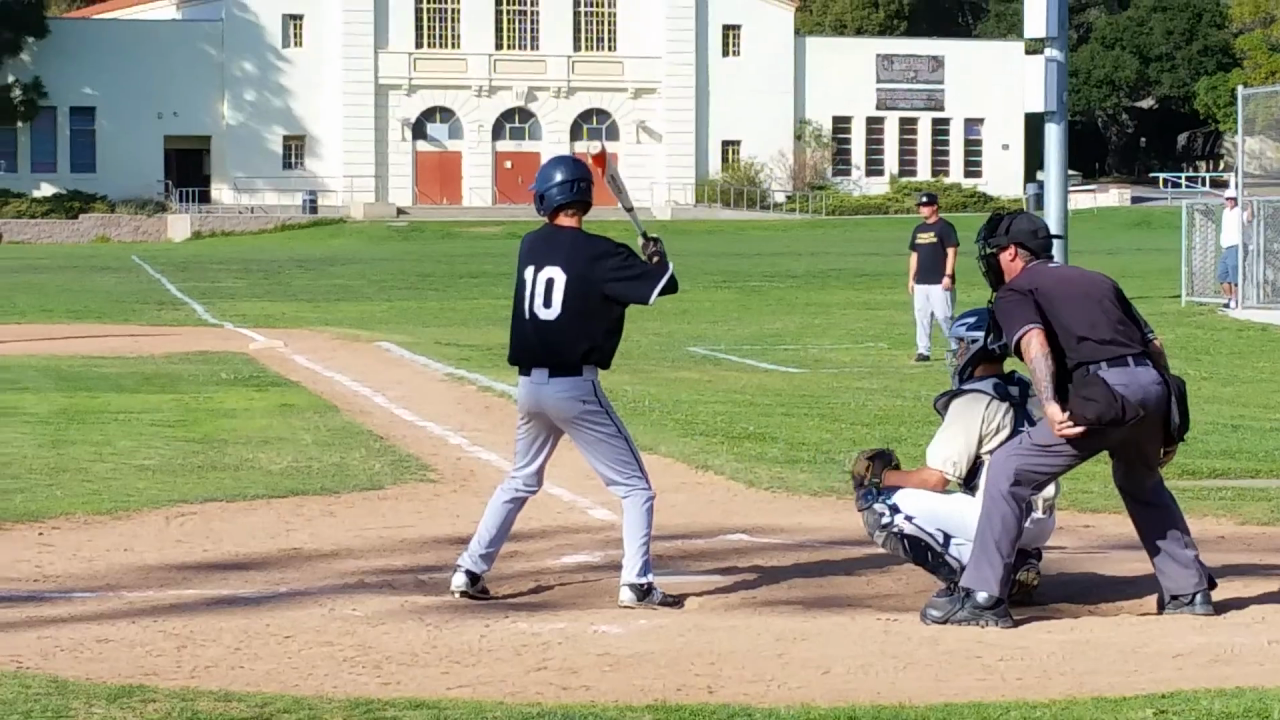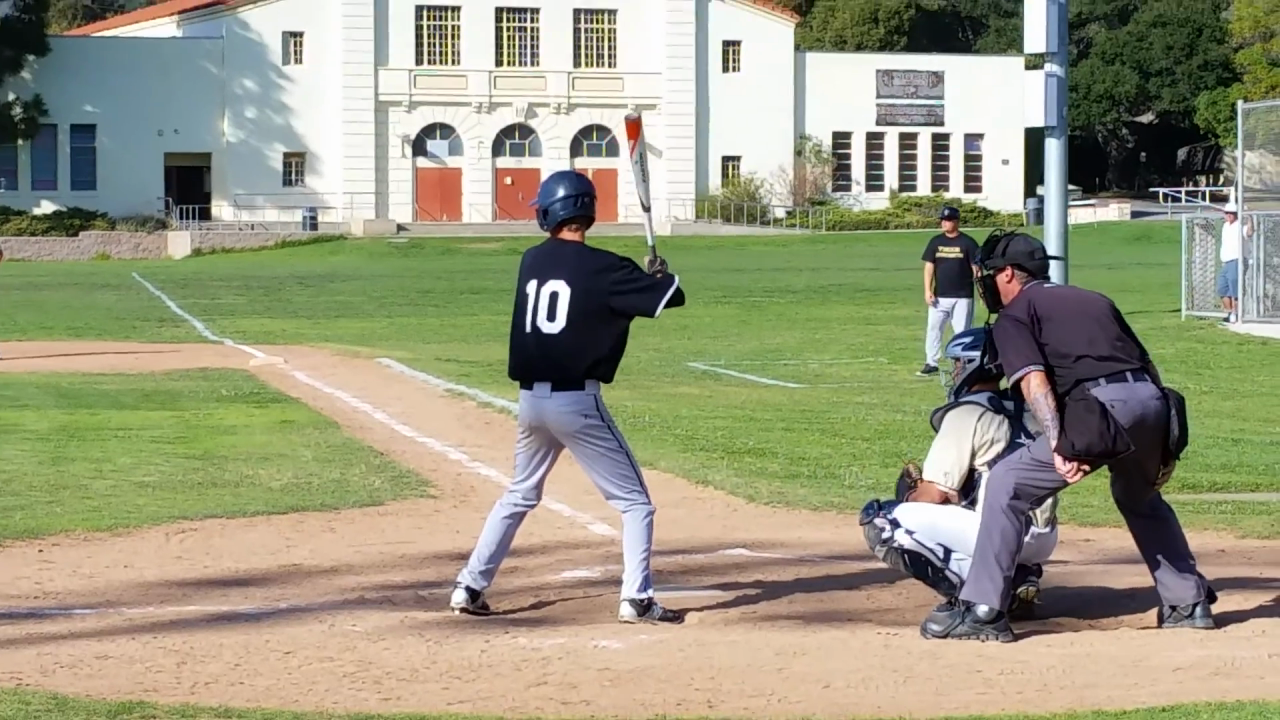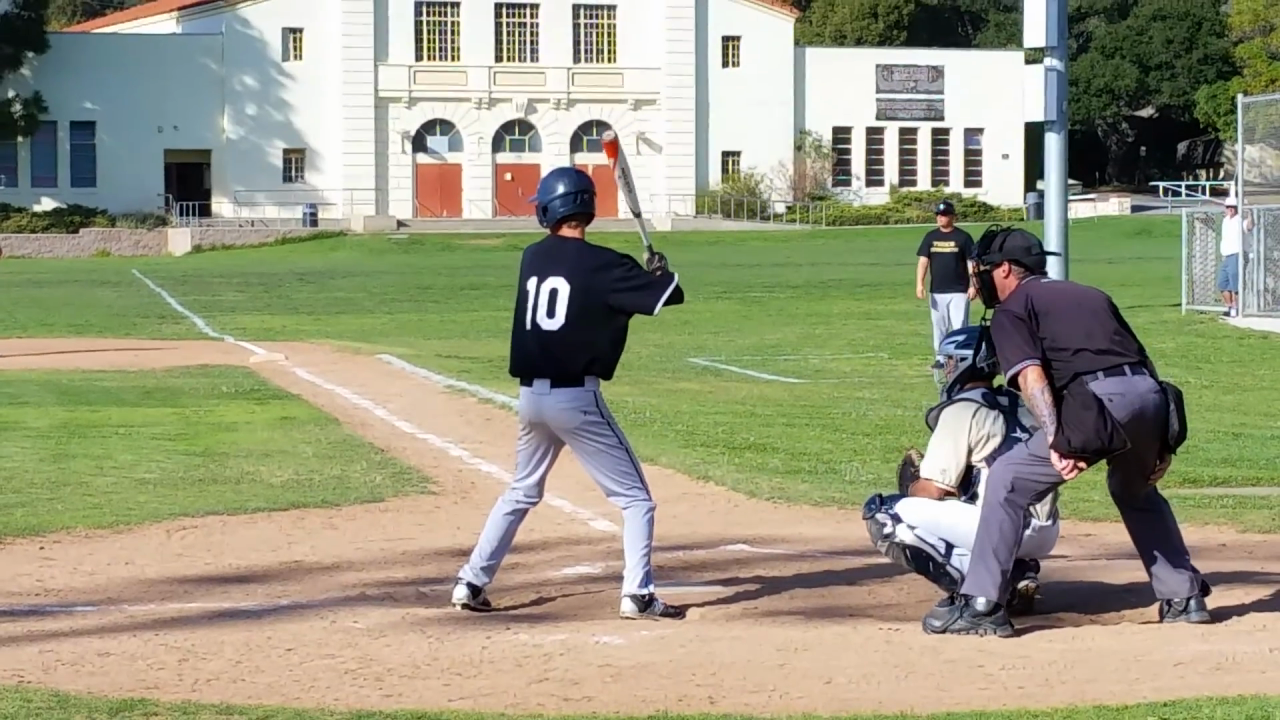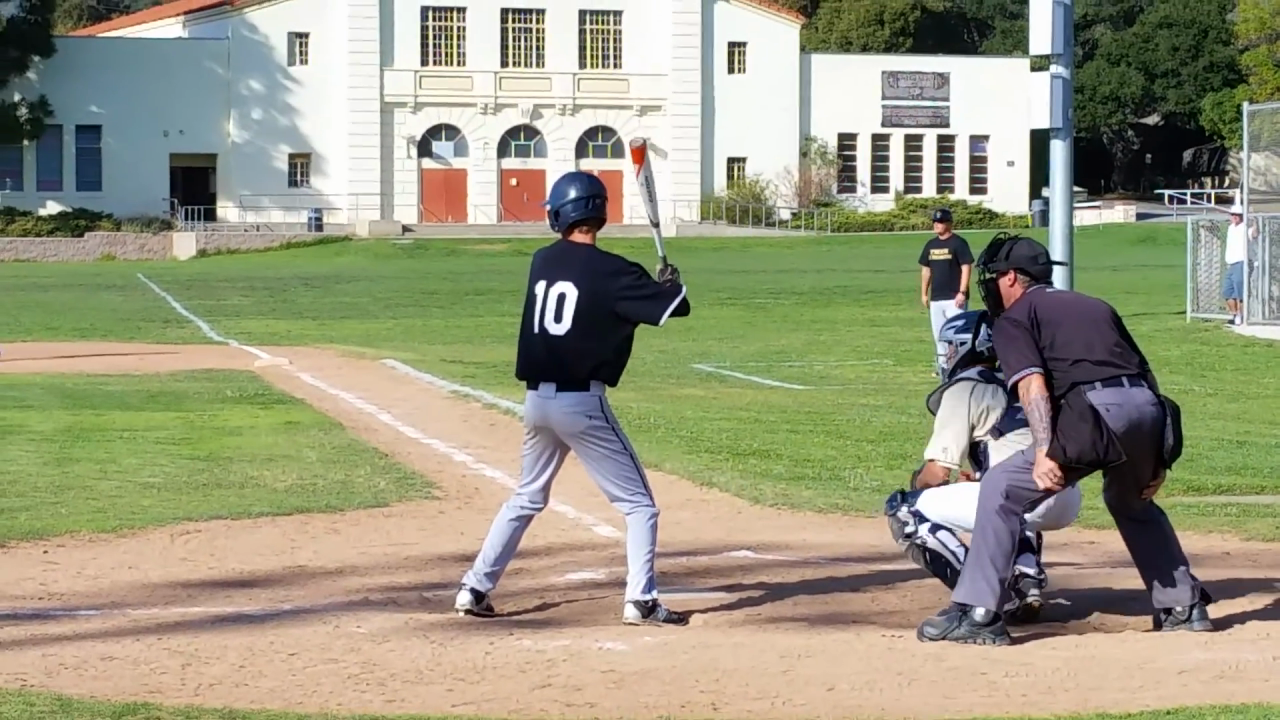
dt=0.5s
person 1, frame 1
left shoulder: (530, 245)
right shoulder: (598, 251)
right elbow: (664, 285)
left wrist: (635, 261)
right wrist: (655, 256)
left hip: (531, 384)
right hip: (574, 387)
left knee: (520, 481)
right knee: (635, 487)
left ankle: (469, 570)
right ankle: (637, 585)
person 1, frame 2
left shoulder: (531, 260)
right shoulder: (602, 266)
right elbow: (672, 297)
left wrist: (638, 278)
right wrist: (657, 274)
left hip: (532, 399)
right hip: (577, 401)
left knee: (518, 495)
right knee: (635, 502)
left ankle: (468, 587)
right ankle: (637, 599)
person 1, frame 3
left shoulder: (532, 257)
right shoulder: (602, 263)
right elbow: (670, 294)
left wrist: (638, 275)
right wrist: (657, 271)
left hip: (532, 395)
right hip: (576, 398)
left knee: (521, 493)
right knee: (635, 498)
left ankle: (470, 583)
right ankle: (638, 595)
person 1, frame 4
left shoulder: (542, 261)
right shoulder: (611, 270)
right elbow: (676, 307)
left wrist: (649, 285)
right wrist: (668, 282)
left hip: (538, 399)
right hip: (582, 402)
left knee: (526, 498)
right knee: (639, 505)
left ankle: (474, 589)
right ankle: (641, 601)
person 2, frame 1
left shoulder: (1015, 292)
right shoulder: (1098, 279)
left elbow: (1035, 340)
right elbow: (1153, 346)
left wrist: (1050, 404)
right wrist: (1165, 421)
left hip: (1103, 393)
right hip: (1152, 387)
left knee: (1009, 470)
right knee: (1143, 484)
left ankle: (983, 597)
right ankle: (1189, 590)
person 2, frame 2
left shoulder: (1014, 314)
right shoulder: (1095, 299)
left elbow: (1034, 381)
left wrist: (1058, 445)
right wrist: (1163, 443)
left hip: (1104, 409)
right hip: (1153, 402)
left knee: (1007, 484)
right knee: (1142, 498)
left ankle: (983, 612)
right ankle: (1189, 603)
person 2, frame 3
left shoulder: (1011, 309)
right shoulder: (1093, 294)
left elbow: (1031, 376)
left wrist: (1055, 441)
right wrist: (1159, 439)
left hip: (1099, 402)
right hip: (1150, 395)
left knee: (1007, 480)
right knee: (1136, 491)
left ankle: (982, 605)
right ankle: (1184, 597)
person 2, frame 4
left shoulder: (1013, 318)
right shoulder: (1097, 306)
left elbow: (1033, 384)
left wrist: (1046, 451)
right wrist: (1155, 456)
left hip: (1097, 413)
right hip: (1148, 410)
left knee: (1001, 489)
right knee: (1133, 503)
left ankle: (979, 615)
right ankle: (1184, 606)
person 3, frame 1
left shoulder: (973, 399)
right shoulder: (1028, 393)
left elbow: (935, 479)
left wrist: (881, 476)
right hip: (1041, 523)
left knee: (878, 506)
right ankle: (1017, 561)
person 3, frame 2
left shoulder: (966, 412)
right shoulder: (1024, 411)
left elbow: (934, 494)
left wrist: (908, 497)
right hip: (1043, 538)
left knee: (879, 520)
right ankle: (1017, 576)
person 3, frame 3
left shoulder: (961, 409)
right shoulder: (1020, 406)
left elbow: (933, 490)
left wrist: (910, 486)
right wrist: (925, 477)
right hip: (1045, 532)
left knee: (881, 514)
right ankle: (1018, 572)
person 3, frame 4
left shoulder: (964, 388)
left elbow: (938, 473)
left wrist: (913, 491)
right wrist: (974, 478)
right hip: (1065, 501)
left knee: (906, 511)
right ankle: (1028, 583)
